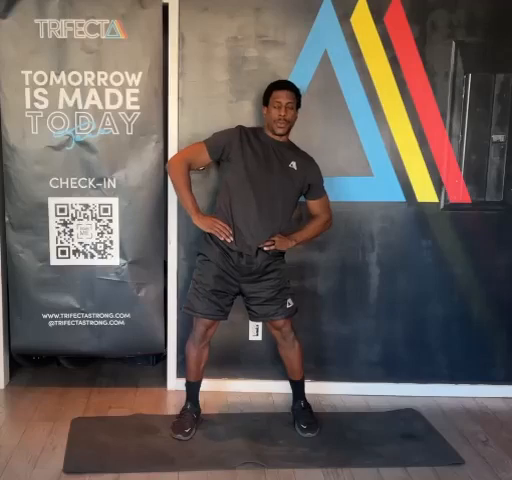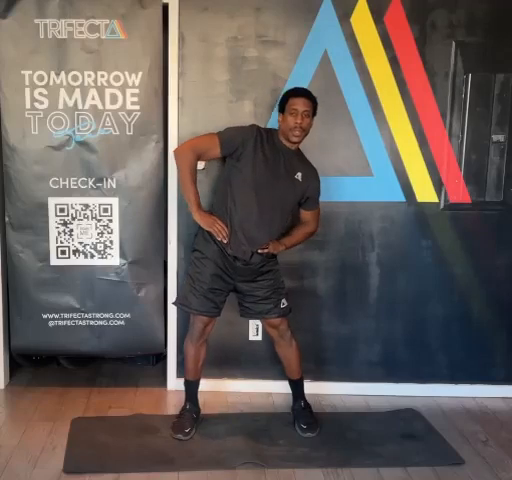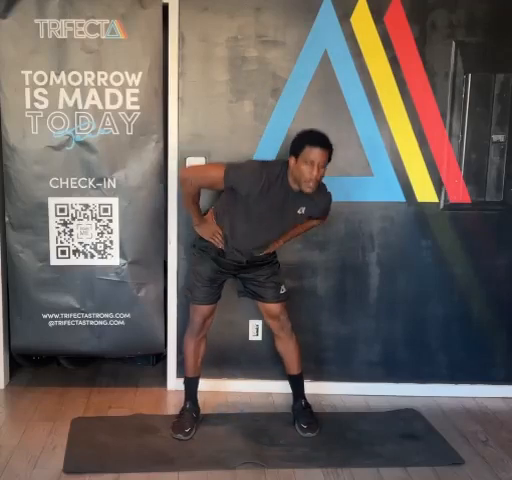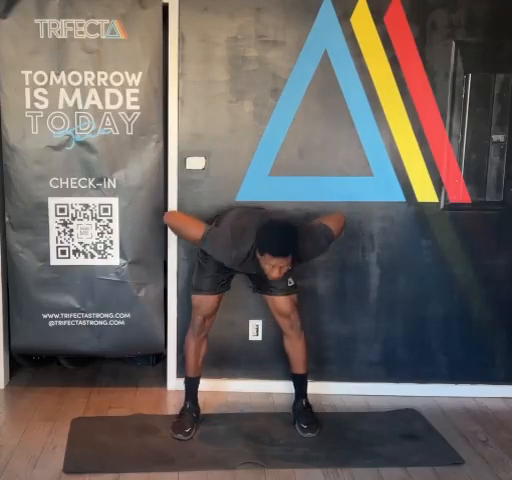
dt=0.4s
person 1, frame 1
left shoulder: (304, 164)
right shoulder: (235, 139)
left elbow: (323, 215)
right elbow: (178, 163)
left wrist: (292, 239)
right wrist: (197, 216)
left hip: (267, 264)
right hip: (220, 256)
left knee: (284, 331)
right knee: (202, 331)
left ankle: (300, 403)
right ankle: (191, 406)
person 1, frame 2
left shoulder: (308, 174)
right shoulder: (248, 138)
left elbow: (310, 223)
right elbow: (186, 151)
left wrist: (282, 243)
right wrist: (198, 211)
left hip: (261, 264)
right hip: (215, 254)
left knee: (281, 330)
right knee: (199, 329)
left ankle: (300, 403)
right ankle: (190, 406)
person 1, frame 3
left shoulder: (319, 199)
right shoulder: (256, 175)
right elbow: (189, 176)
left wrist: (278, 240)
right wrist: (198, 221)
left hip: (260, 258)
right hip: (215, 251)
left knee: (280, 323)
right knee: (199, 323)
left ankle: (300, 402)
right ankle: (190, 405)
person 1, frame 4
left shoulder: (311, 244)
right shoulder: (227, 244)
left elbow: (337, 218)
right elbow: (171, 217)
right wrist: (203, 241)
right hip: (221, 253)
left knee: (290, 320)
right knee: (201, 320)
left ankle: (301, 402)
right ankle: (190, 405)
